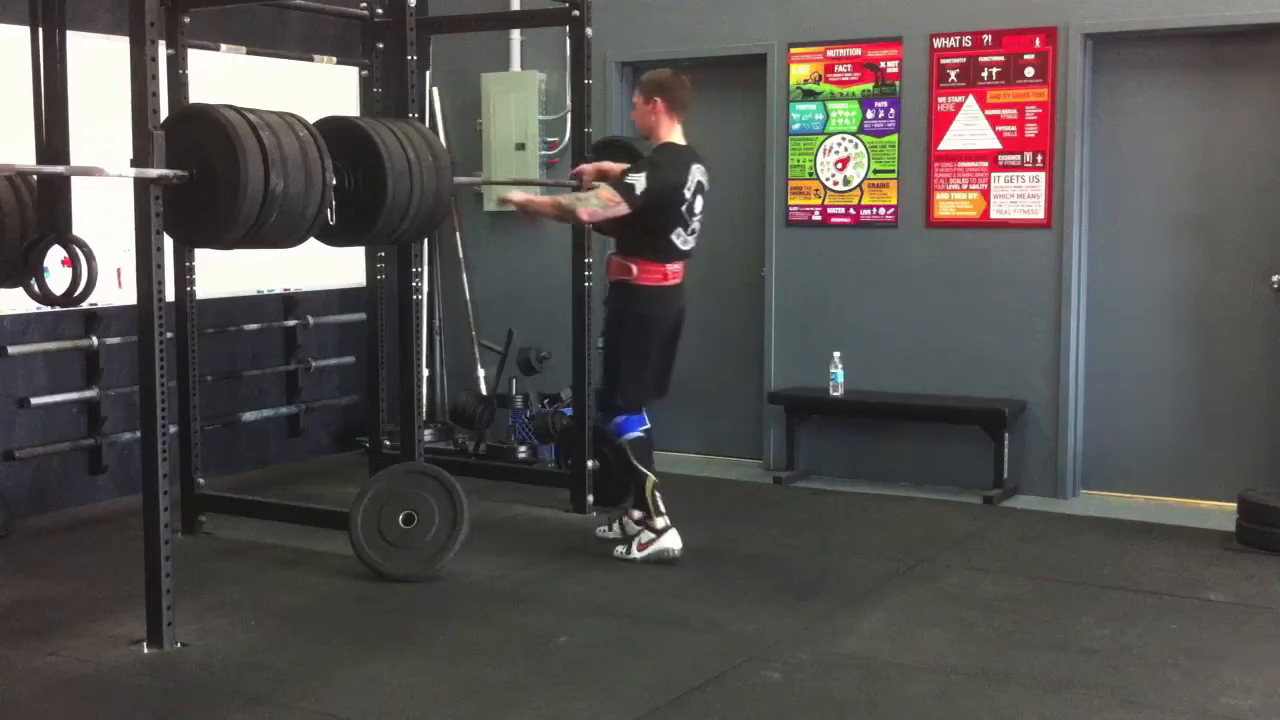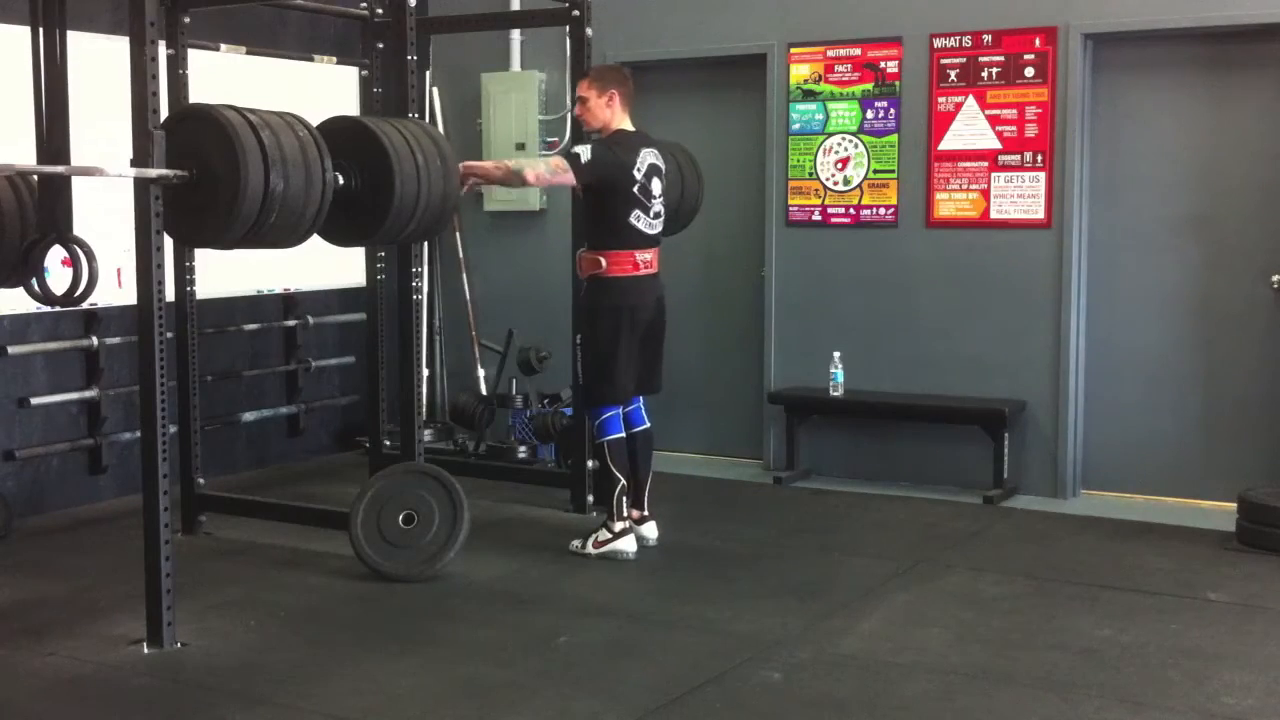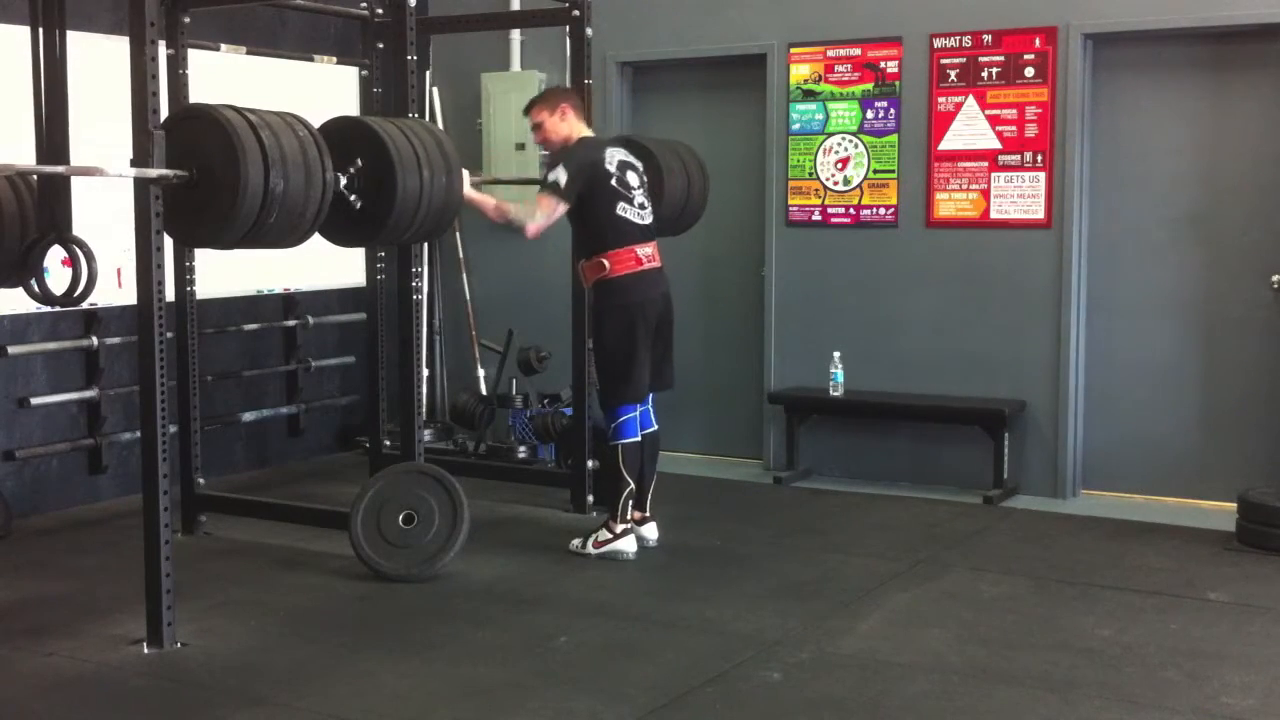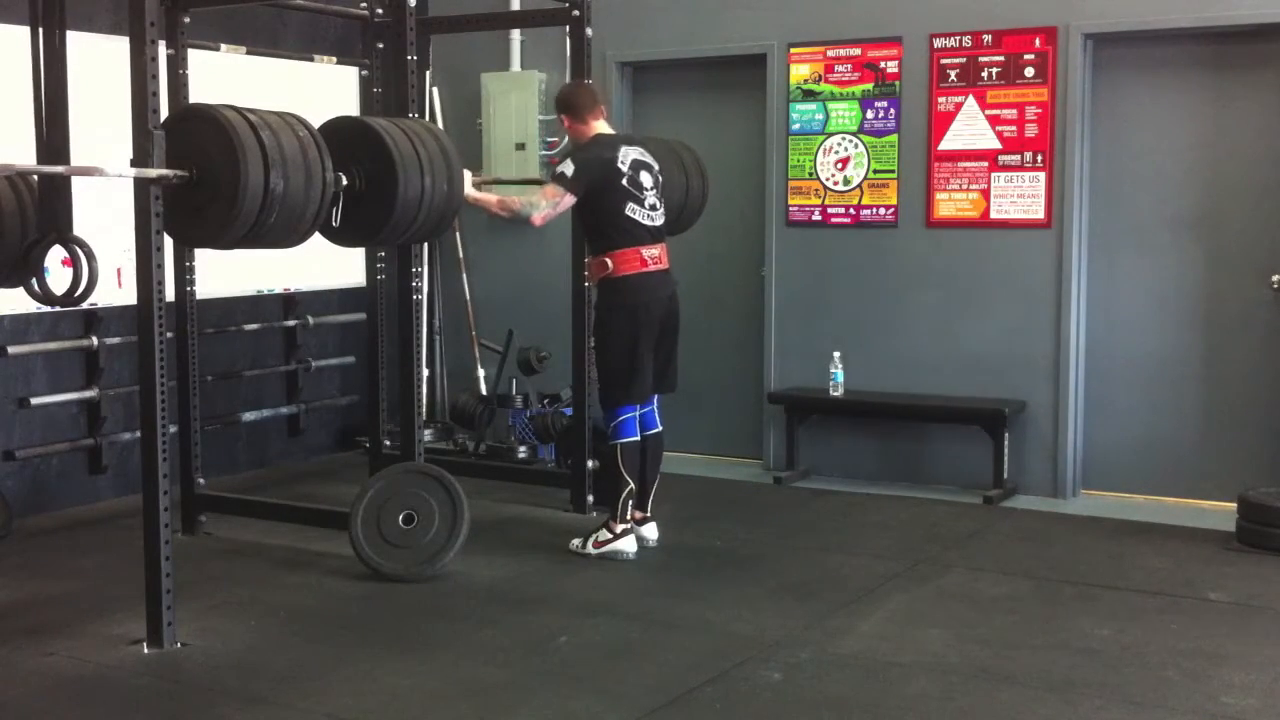
dt=1s
person 1, frame 1
left shoulder: (659, 169)
right shoulder: (690, 163)
left elbow: (587, 210)
left wrist: (524, 201)
right wrist: (607, 169)
left hip: (639, 299)
right hip: (667, 297)
left knee: (619, 410)
right knee: (633, 403)
left ankle: (657, 527)
right ankle: (640, 514)
person 1, frame 2
left shoulder: (607, 152)
right shoulder: (648, 149)
left elbow: (532, 173)
left wrist: (468, 169)
left hip: (615, 291)
right hip: (646, 287)
left knee: (605, 405)
right knee: (631, 401)
left ankle: (618, 527)
right ankle: (640, 516)
person 1, frame 3
left shoulder: (574, 161)
right shoulder: (617, 154)
left elbow: (530, 224)
left wrist: (468, 194)
left hip: (622, 293)
right hip: (652, 286)
left knee: (622, 406)
right knee: (640, 403)
left ankle: (619, 529)
right ankle: (641, 516)
person 1, frame 4
left shoulder: (588, 159)
right shoulder: (638, 151)
left elbow: (535, 212)
left wrist: (471, 192)
left hip: (626, 291)
right hip: (661, 285)
left knee: (622, 407)
right knee: (646, 403)
left ankle: (619, 529)
right ankle: (642, 516)
